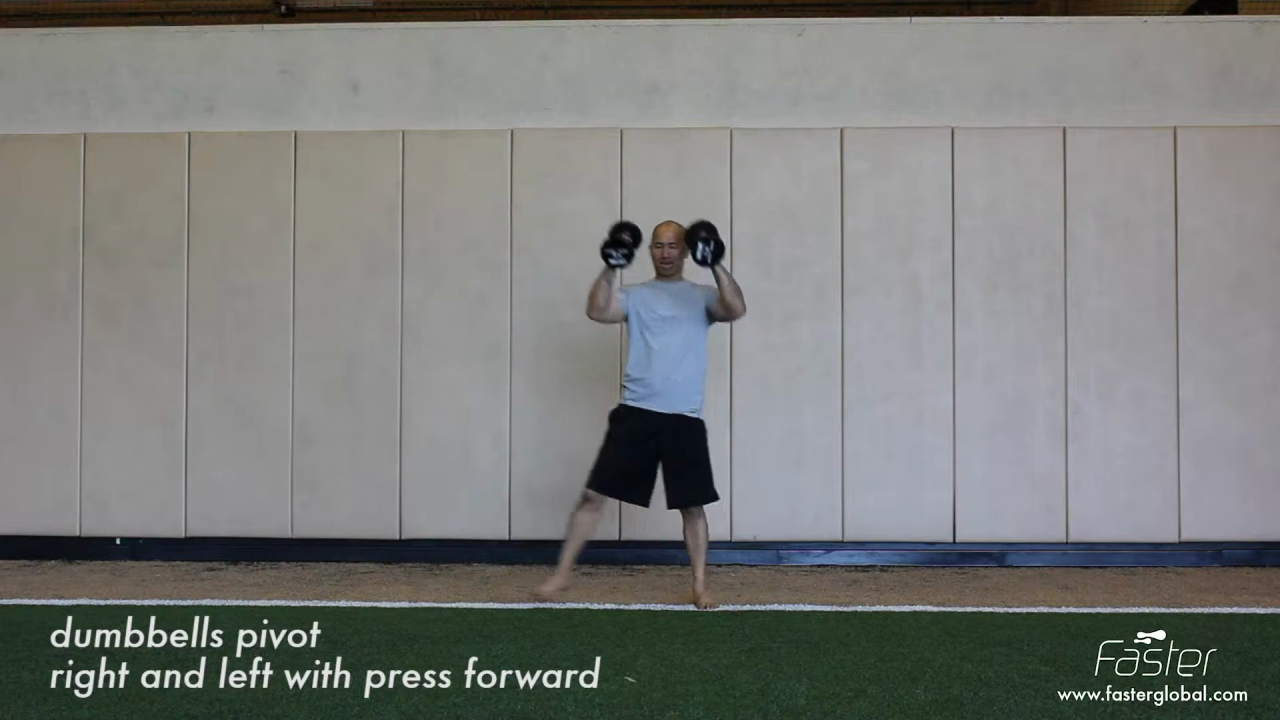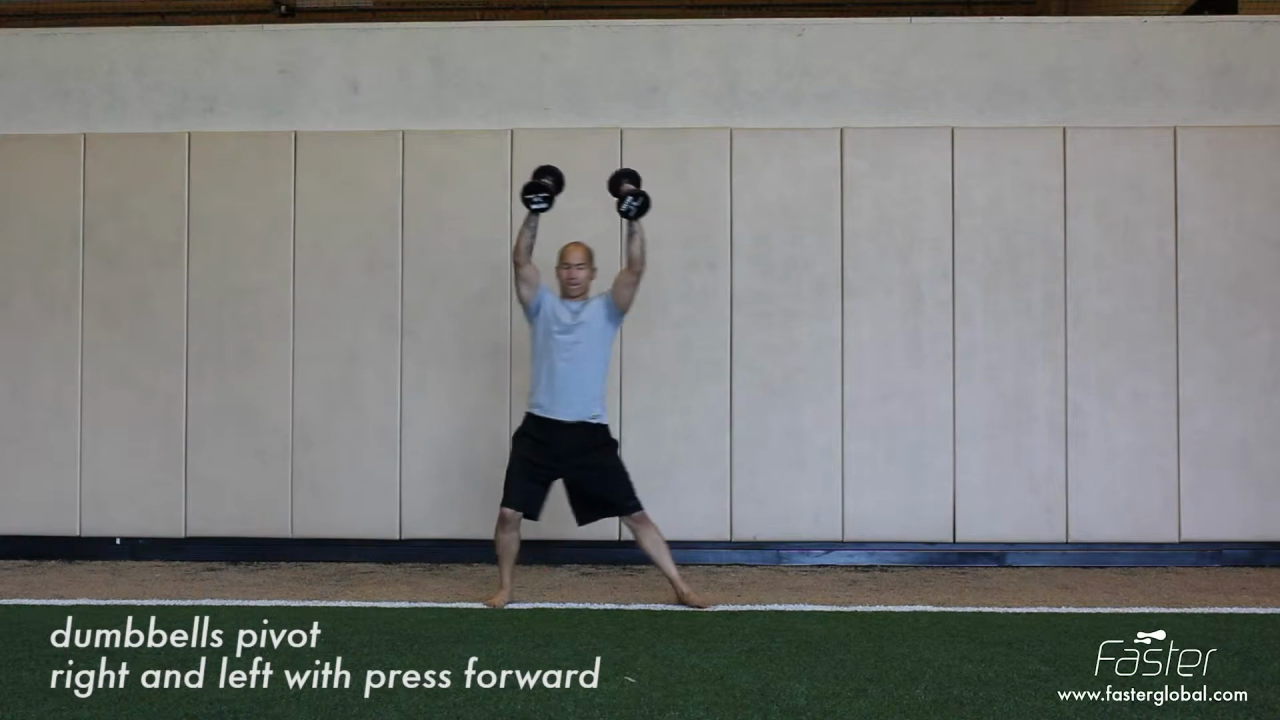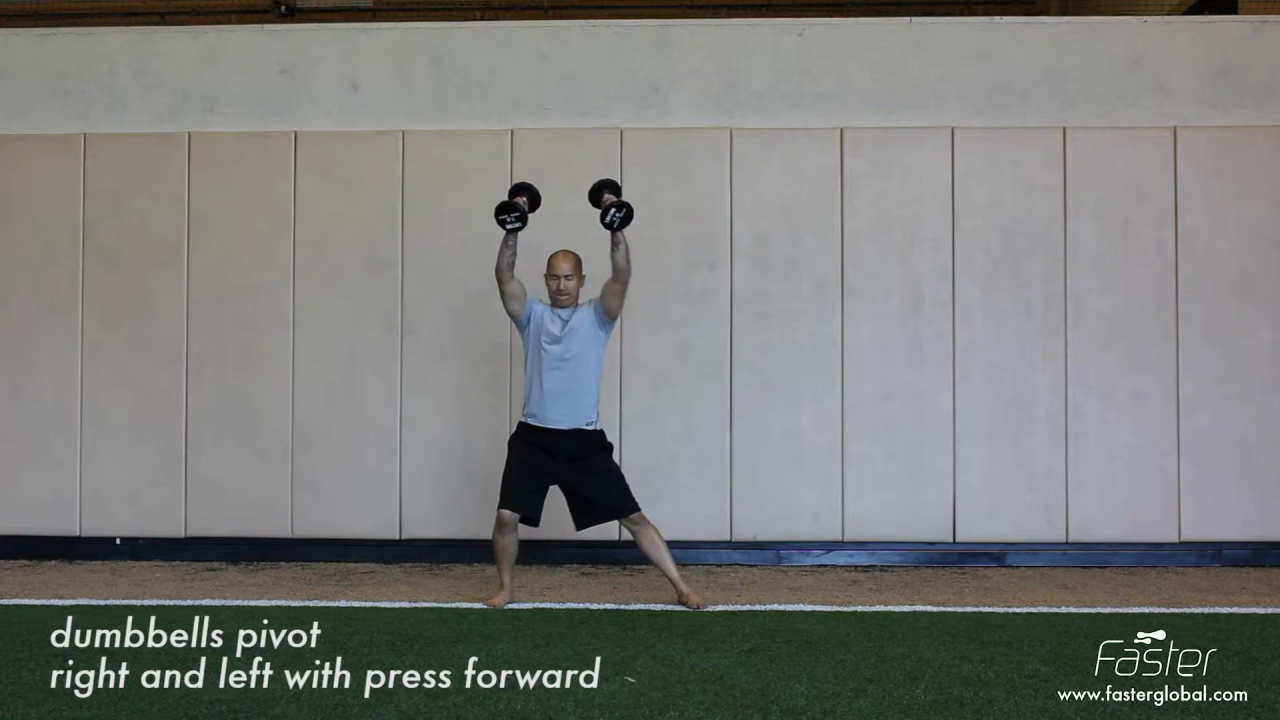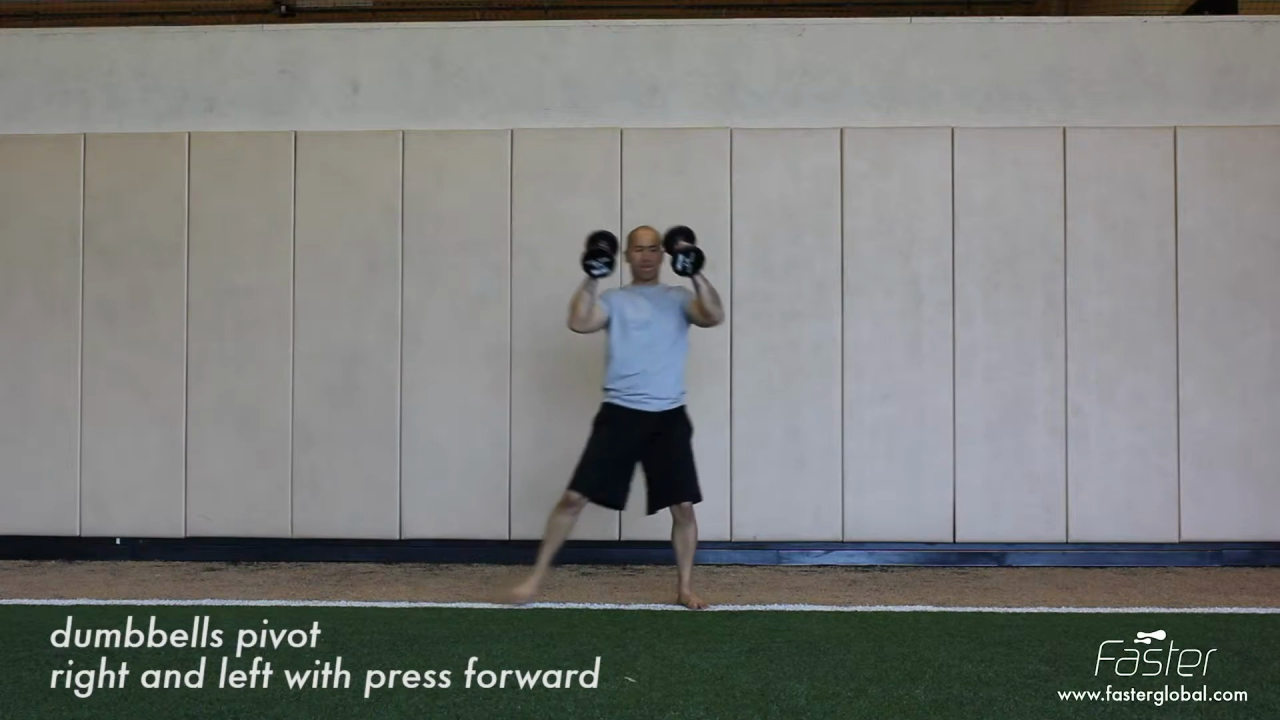
dt=0.5s
person 1, frame 1
left shoulder: (702, 292)
right shoulder: (635, 295)
left elbow: (736, 309)
right elbow: (597, 311)
left wrist: (715, 264)
right wrist: (611, 265)
left hip: (684, 417)
right hip: (636, 412)
left knee: (692, 505)
right knee: (594, 495)
left ankle: (699, 585)
right ankle: (562, 574)
person 1, frame 2
left shoulder: (606, 310)
right shoulder: (543, 305)
left elbow: (635, 269)
right elbow: (522, 260)
left wrist: (633, 217)
right wrist: (533, 213)
left hip: (590, 434)
right hip: (539, 430)
left knee: (634, 515)
right knee: (509, 515)
left ankle: (680, 587)
right ankle: (505, 587)
person 1, frame 3
left shoulder: (596, 316)
right shoulder: (532, 315)
left elbow: (621, 276)
right elbow: (504, 277)
left wrist: (616, 229)
right wrist: (512, 230)
left hip: (585, 439)
right hip: (534, 438)
left knee: (632, 516)
right knee: (506, 517)
left ankle: (681, 587)
right ankle: (505, 587)
person 1, frame 4
left shoulder: (678, 297)
right shoulder: (614, 298)
left elbow: (714, 316)
right elbow: (579, 323)
left wrist: (694, 274)
right wrist: (591, 279)
left hip: (668, 417)
right hip: (619, 414)
left knee: (682, 506)
right knee: (574, 497)
left ankle: (684, 587)
right ankle: (537, 575)
